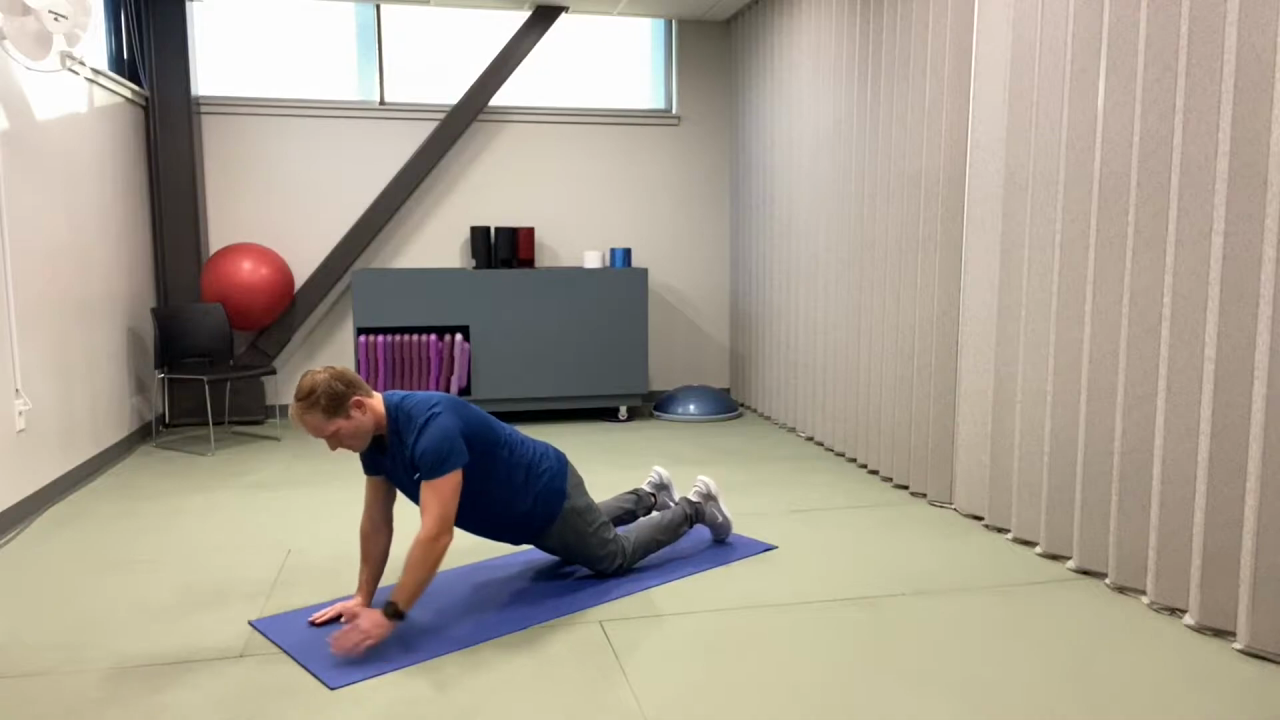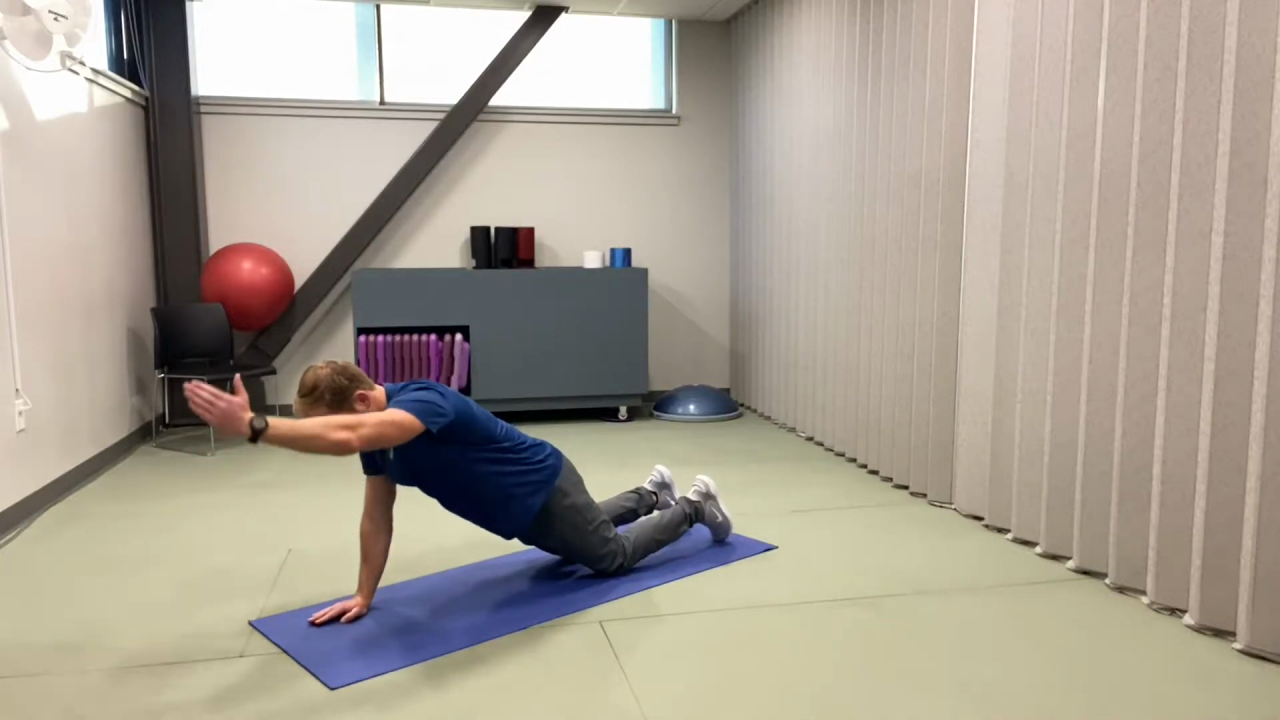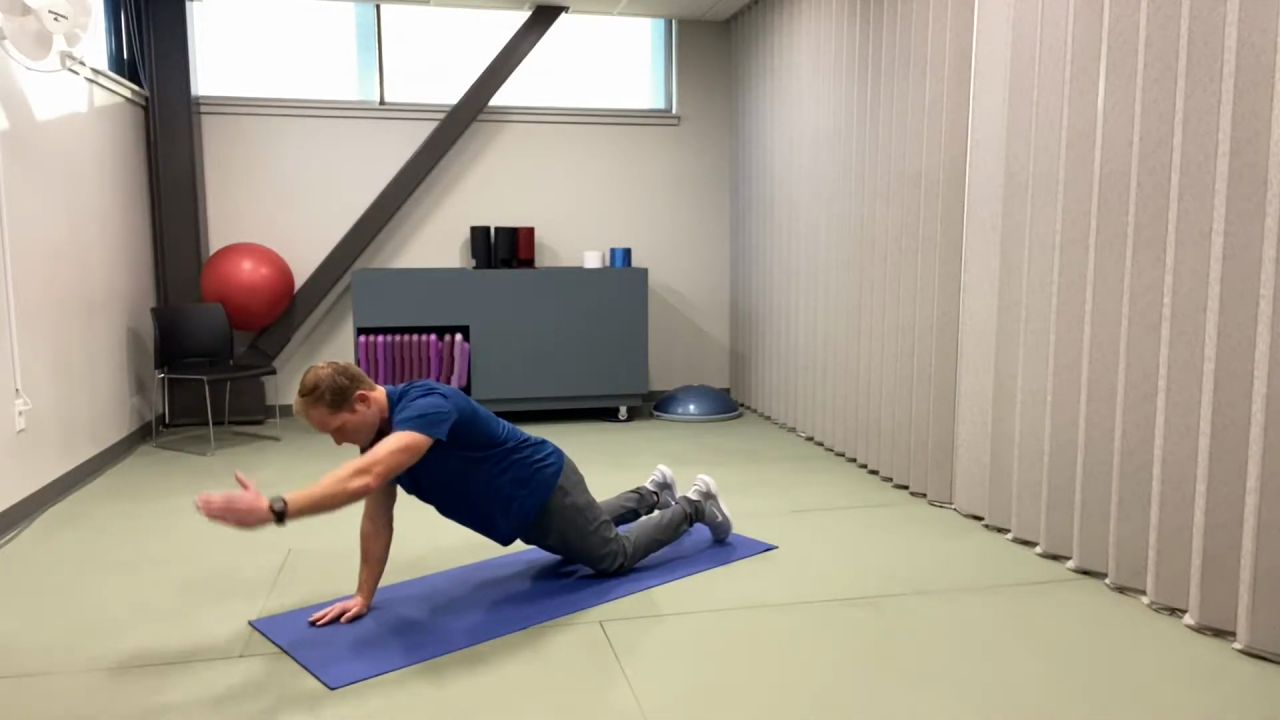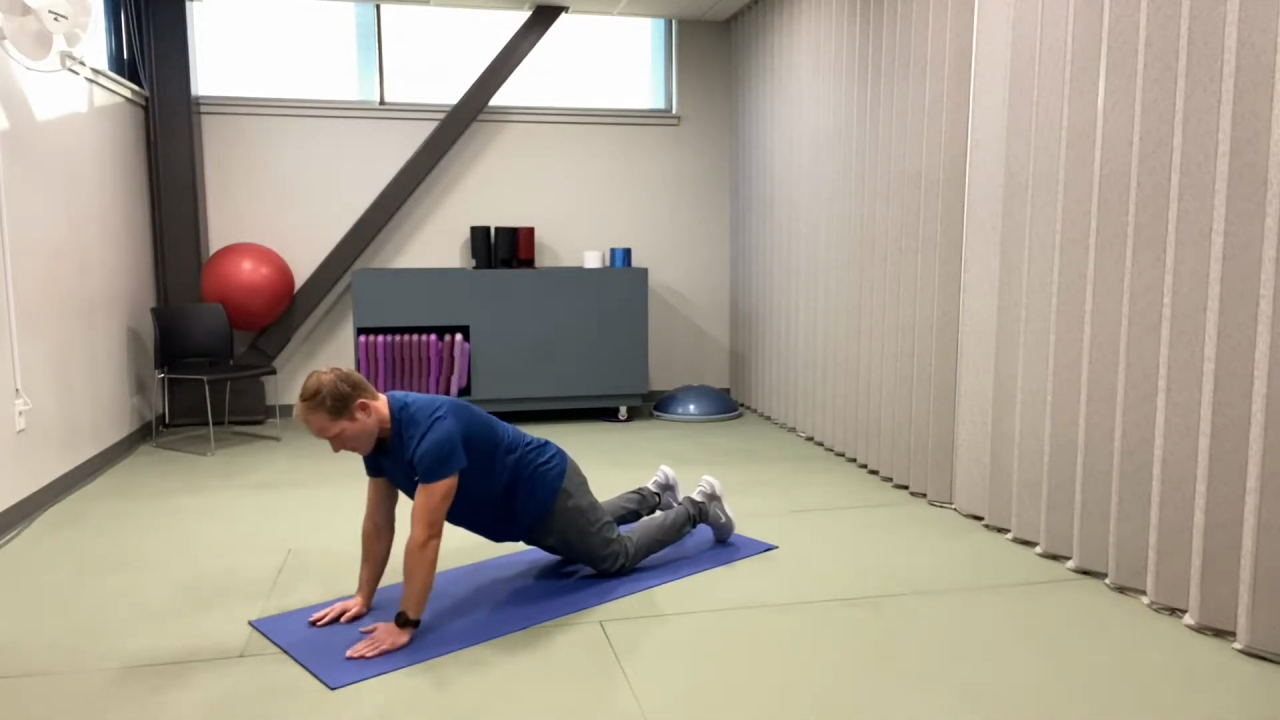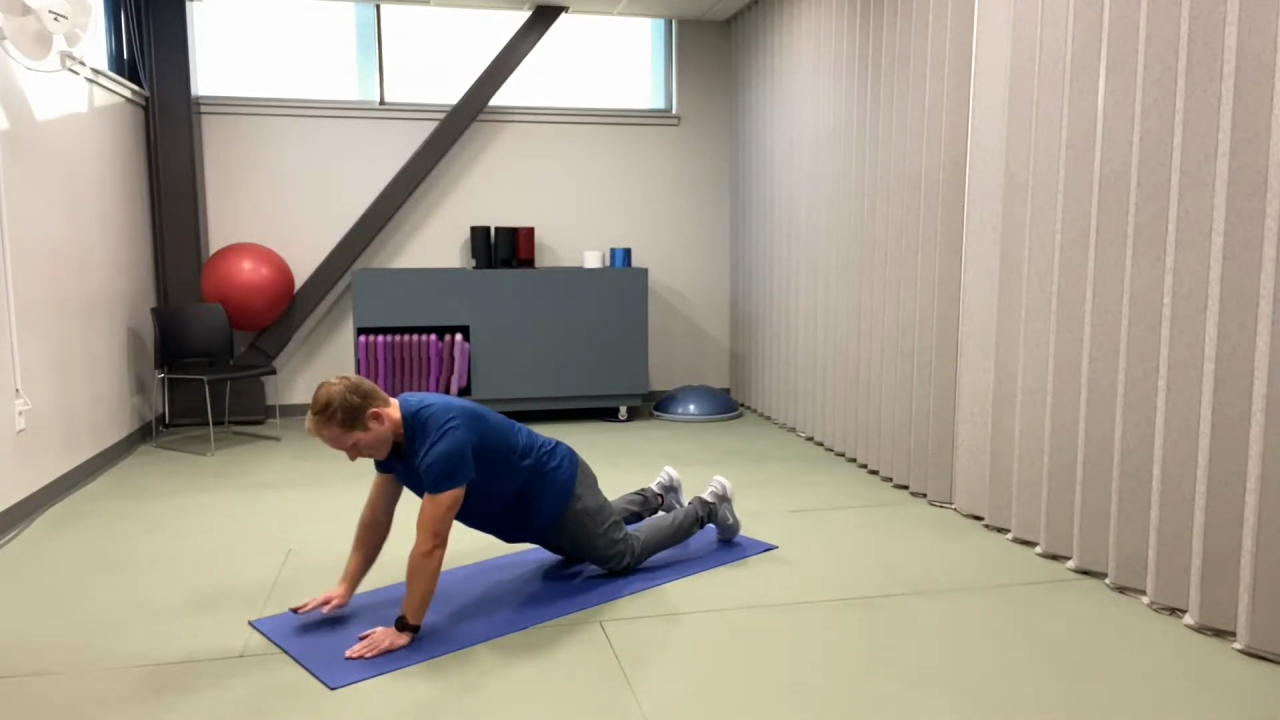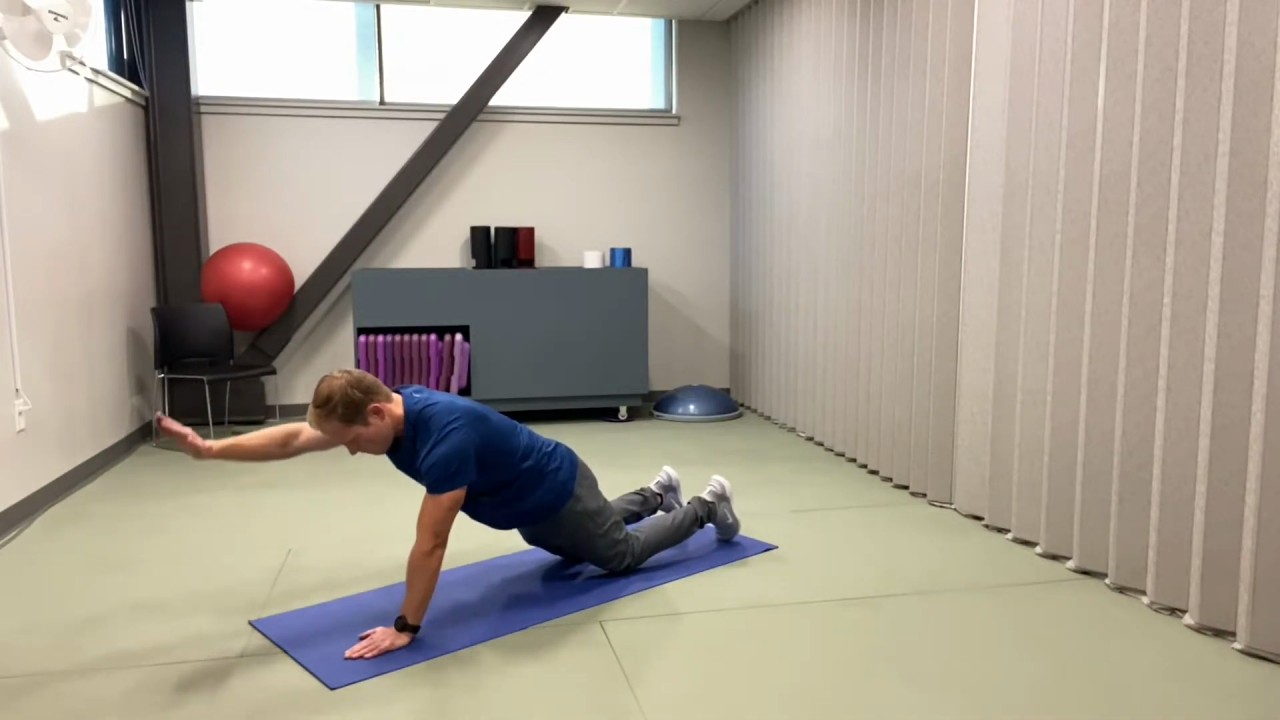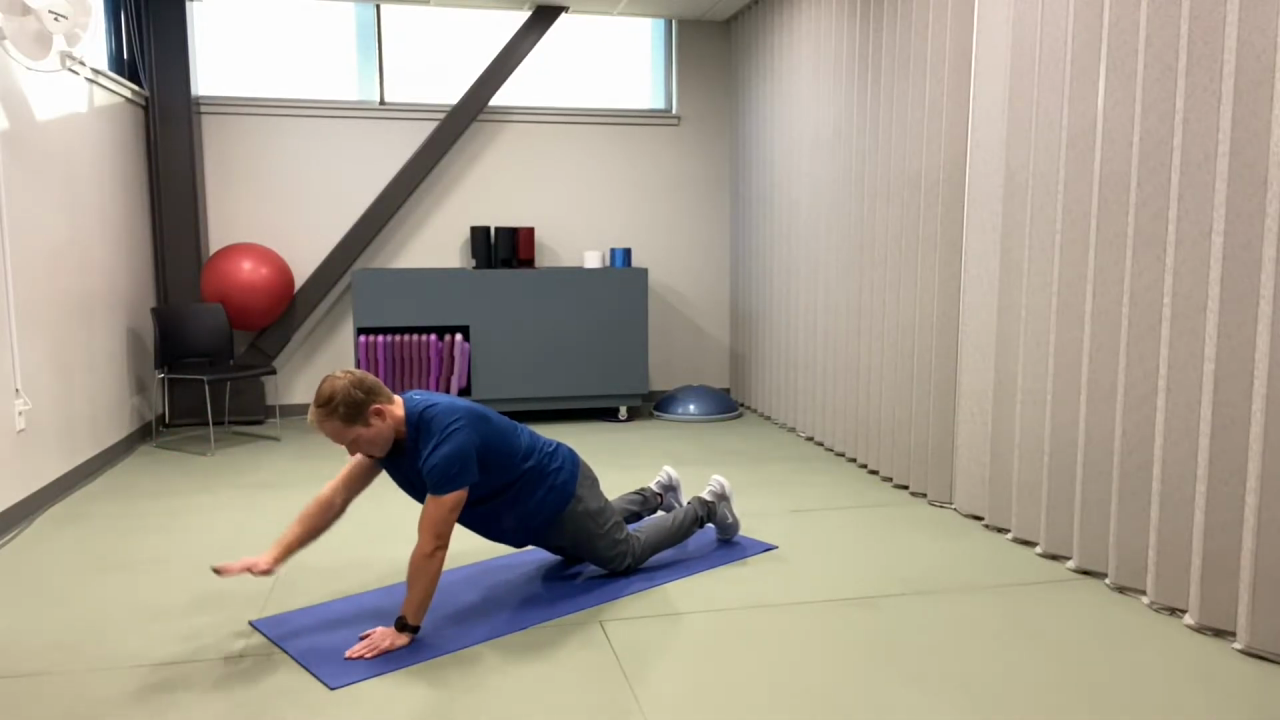
dt=0.5s
person 1, frame 1
left shoulder: (429, 427)
right shoulder: (375, 431)
left elbow: (435, 536)
right elbow: (375, 519)
left wrist: (389, 614)
right wrist: (367, 599)
left hip: (546, 494)
right hip: (515, 506)
left knee: (613, 558)
right knee: (583, 540)
left ankle: (696, 505)
right ankle: (648, 495)
person 1, frame 2
left shoulder: (422, 402)
right shoulder: (381, 428)
left elbow: (349, 437)
right elbow: (376, 521)
left wrist: (251, 426)
right wrist: (364, 595)
left hip: (545, 490)
right hip: (519, 507)
left knee: (613, 556)
right knee: (576, 548)
left ankle: (693, 506)
right ankle: (649, 495)
person 1, frame 3
left shoulder: (426, 405)
right shoulder: (371, 426)
left elbow: (366, 480)
right elbow: (380, 518)
left wrist: (274, 509)
right wrist: (364, 595)
left hip: (544, 484)
right hip: (515, 505)
left knee: (611, 556)
right knee: (575, 537)
left ankle: (695, 505)
right ankle: (652, 494)
person 1, frame 4
left shoulder: (432, 429)
right shoulder: (378, 432)
left elbow: (425, 536)
right elbow: (378, 523)
left wrist: (405, 625)
right wrist: (363, 596)
left hip: (545, 489)
right hip: (517, 507)
left knee: (615, 557)
right knee: (579, 542)
left ankle: (699, 507)
right ankle: (653, 495)
person 1, frame 5
left shoulder: (442, 439)
right shoulder: (392, 428)
left elbow: (429, 544)
right elbow: (376, 518)
left wrist: (404, 628)
right wrist: (344, 588)
left hip: (556, 491)
right hip: (530, 505)
left knee: (624, 555)
right knee: (579, 552)
left ankle: (708, 506)
right ankle: (657, 493)
person 1, frame 6
left shoulder: (445, 435)
right shoulder: (385, 410)
left elbow: (430, 544)
right elbow: (295, 438)
left wrist: (405, 628)
right wrist: (211, 447)
left hip: (557, 491)
right hip: (532, 500)
left knee: (620, 555)
right knee: (573, 552)
left ankle: (706, 507)
right ankle: (655, 494)
person 1, frame 7
left shoulder: (446, 437)
right shoulder: (384, 424)
left elbow: (433, 547)
right elbow: (335, 498)
left wrist: (405, 628)
right wrist: (273, 558)
left hip: (561, 490)
right hip: (530, 504)
left knee: (622, 555)
right knee: (574, 551)
left ankle: (707, 505)
right ankle: (657, 493)
